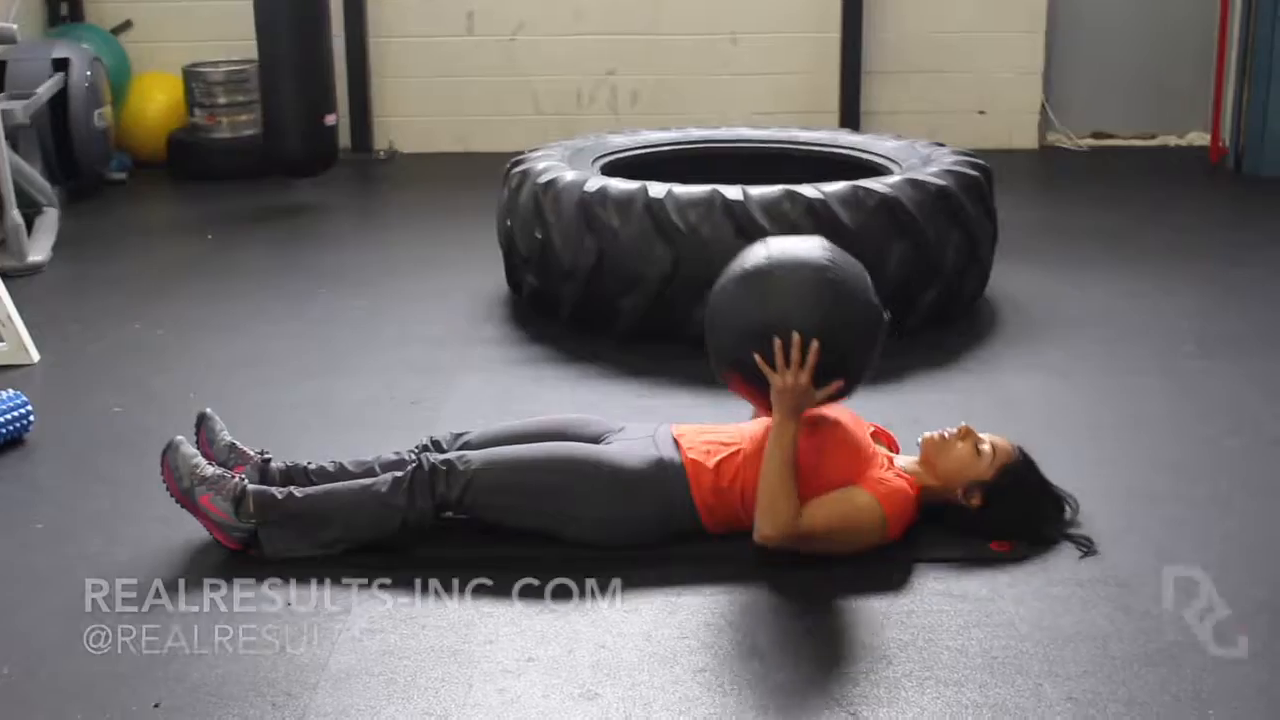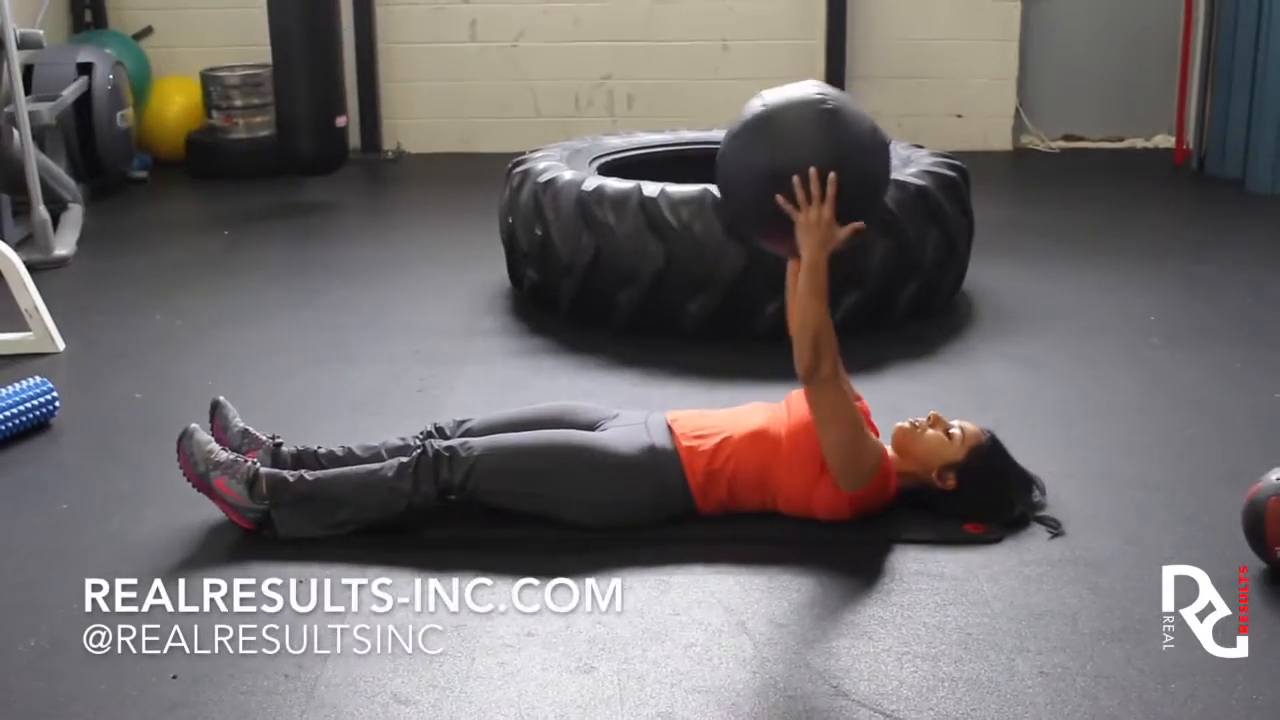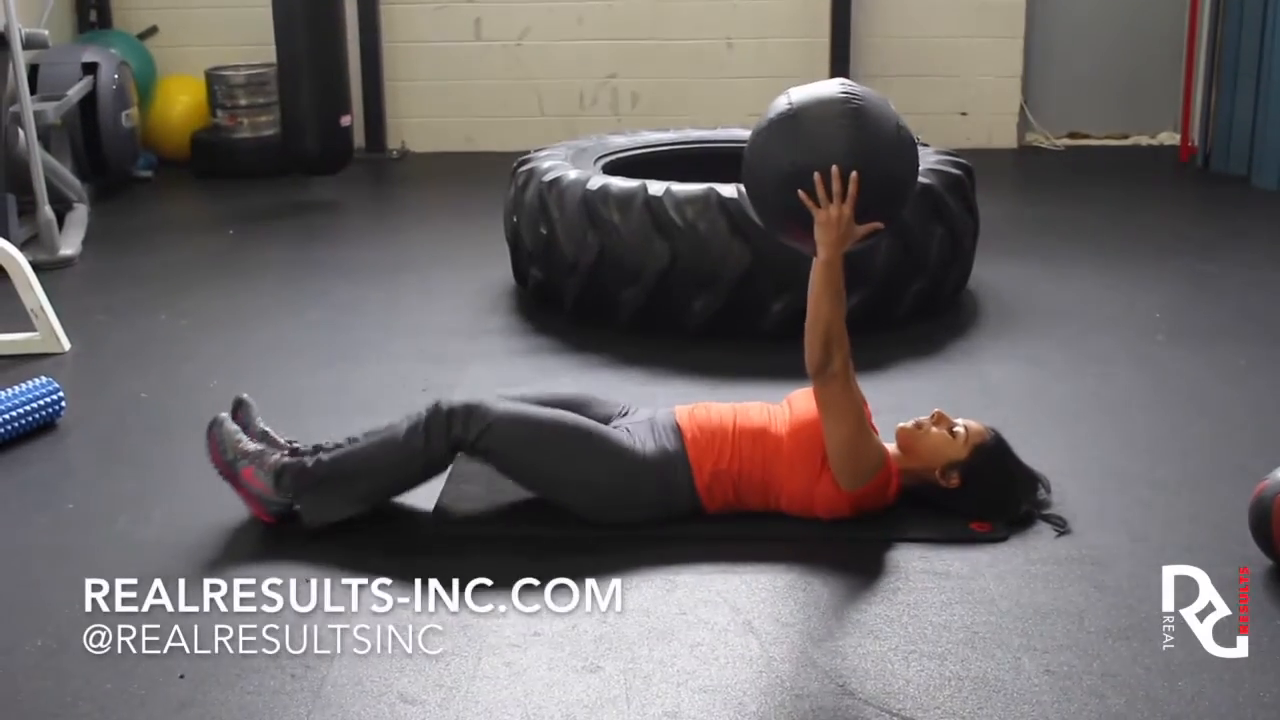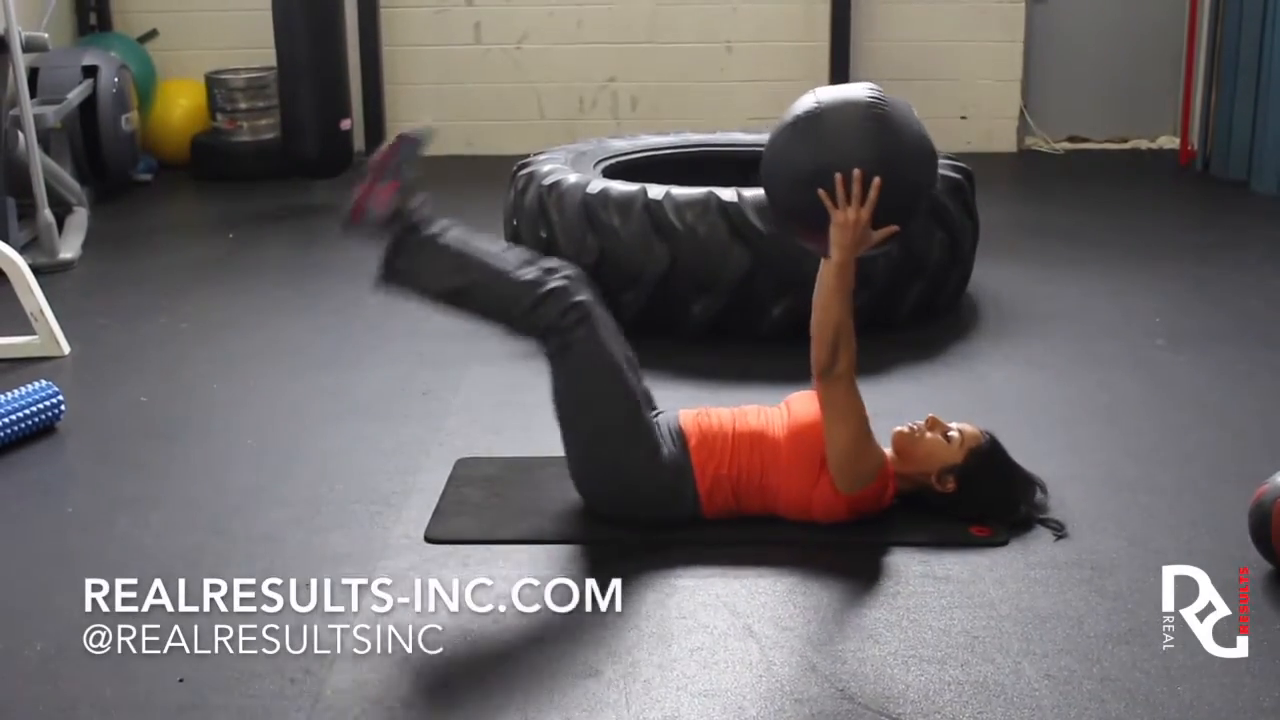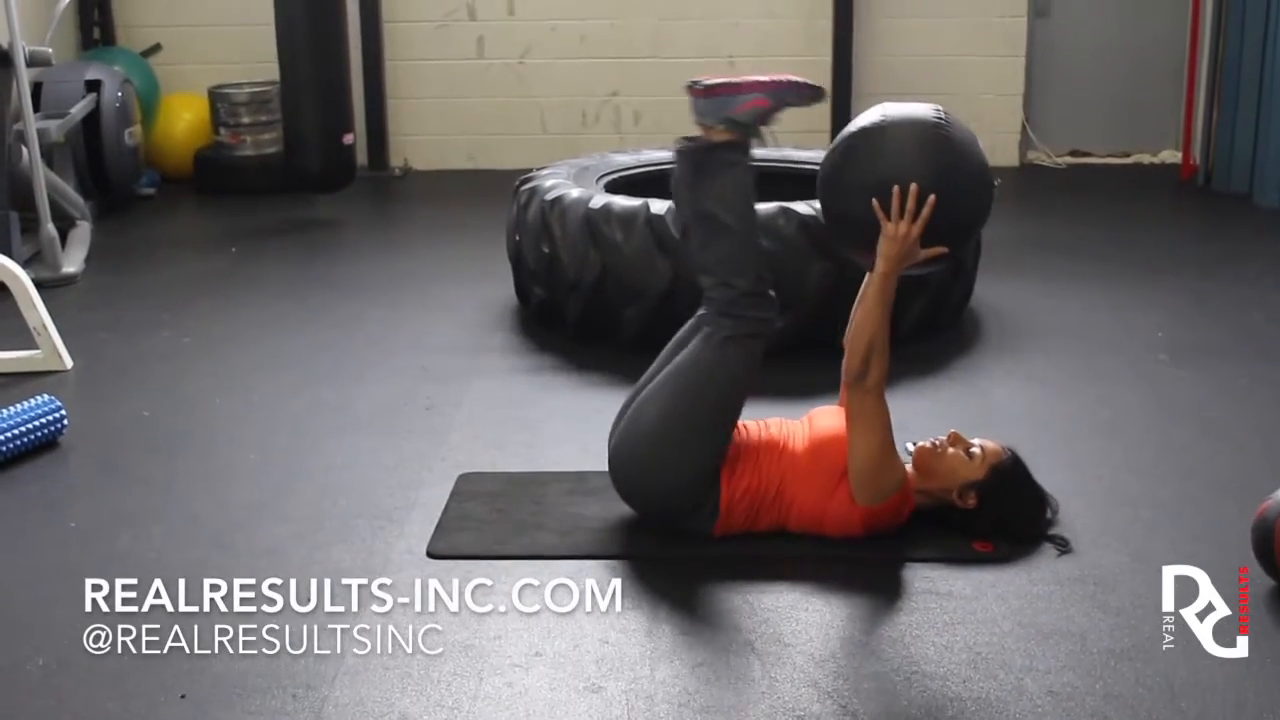
dt=0.5s
person 1, frame 1
left shoulder: (887, 505)
right shoulder: (881, 445)
left elbow: (773, 530)
left wrist: (789, 410)
right wrist: (790, 387)
left hip: (653, 496)
right hip: (660, 445)
left knee: (444, 484)
right knee: (449, 449)
left ankle: (257, 518)
right ankle: (267, 477)
person 1, frame 2
left shoulder: (866, 479)
right shoulder: (859, 432)
left elbow: (814, 366)
right elbow: (816, 360)
left wrist: (813, 253)
right wrist: (803, 245)
left hip: (646, 481)
right hip: (651, 437)
left knee: (446, 470)
right knee: (451, 435)
left ankle: (267, 500)
right ankle: (278, 460)
person 1, frame 3
left shoulder: (867, 477)
right shoulder: (868, 442)
left elbow: (826, 366)
right elbow: (833, 368)
left wrist: (830, 253)
right wrist: (832, 244)
left hip: (647, 479)
right hip: (655, 432)
left knee: (461, 420)
right knee: (472, 415)
left ankle: (292, 489)
right ankle: (305, 463)
person 1, frame 4
left shoulder: (866, 483)
right shoulder: (878, 464)
left elbow: (834, 372)
right elbow: (833, 364)
left wrist: (844, 256)
right wrist: (838, 242)
left hip: (649, 479)
right hip: (660, 441)
left knee: (563, 304)
right knee: (562, 301)
left ankle: (401, 229)
right ankle: (408, 230)
person 1, frame 5
left shoulder: (883, 499)
right shoulder: (890, 476)
left elbow: (861, 380)
right elbow: (859, 361)
left wrist: (887, 268)
right wrist: (882, 262)
left hip: (659, 470)
left knee: (742, 313)
right knee: (732, 303)
left ankle: (723, 136)
right ankle: (718, 138)
